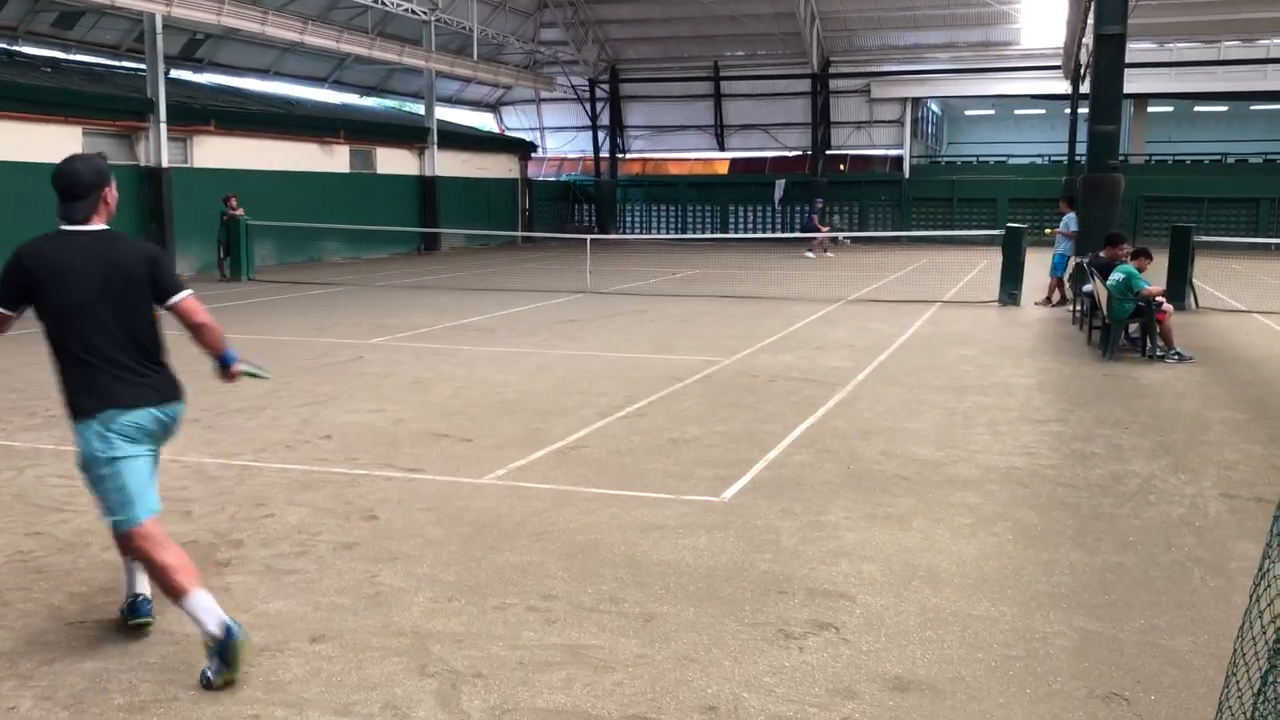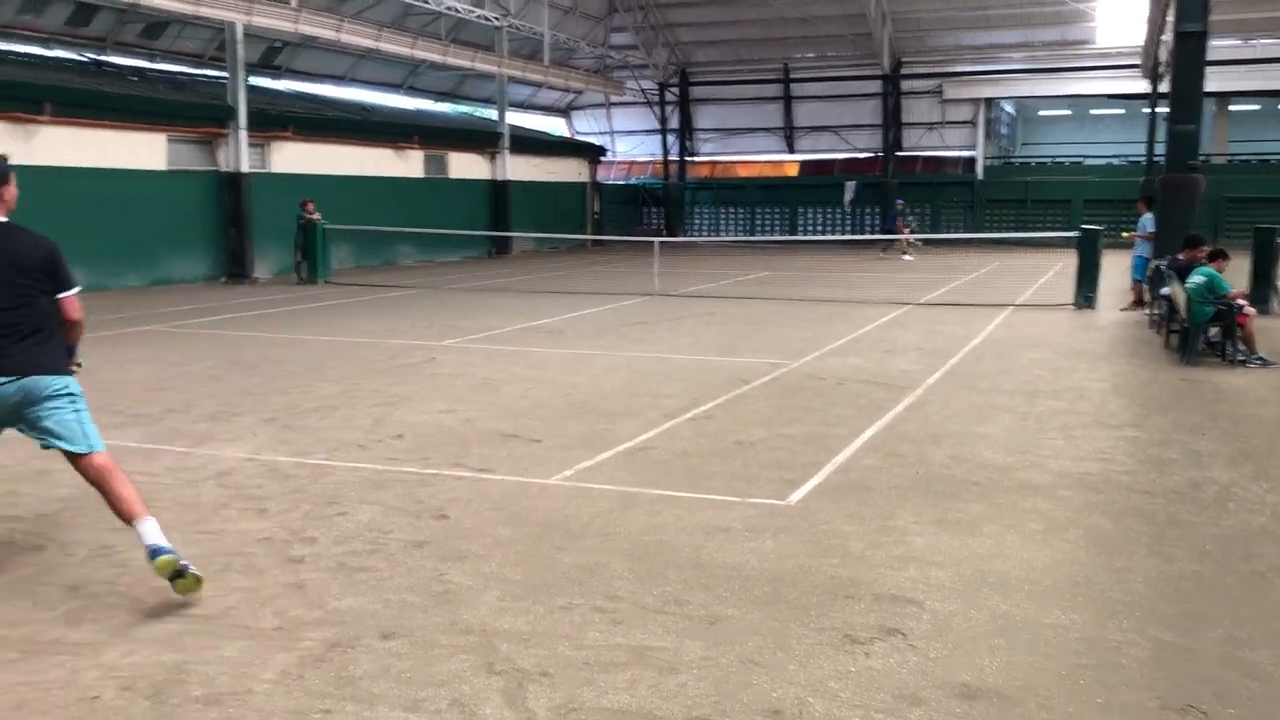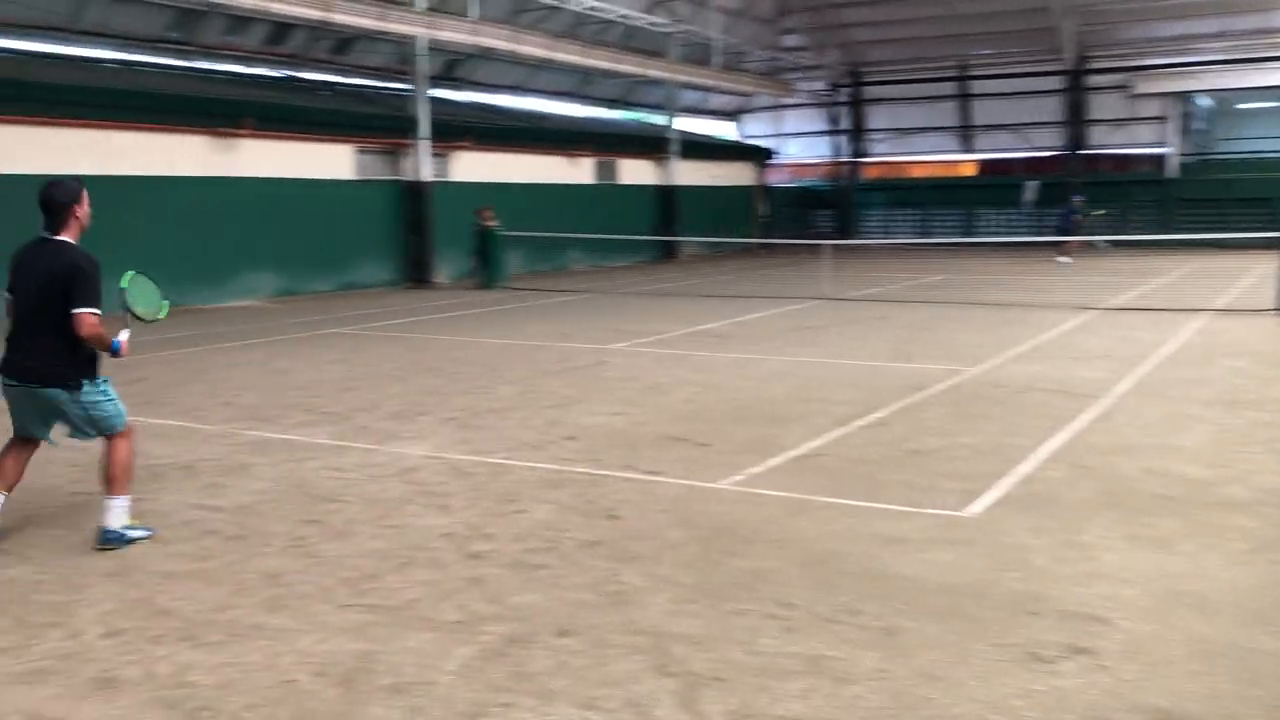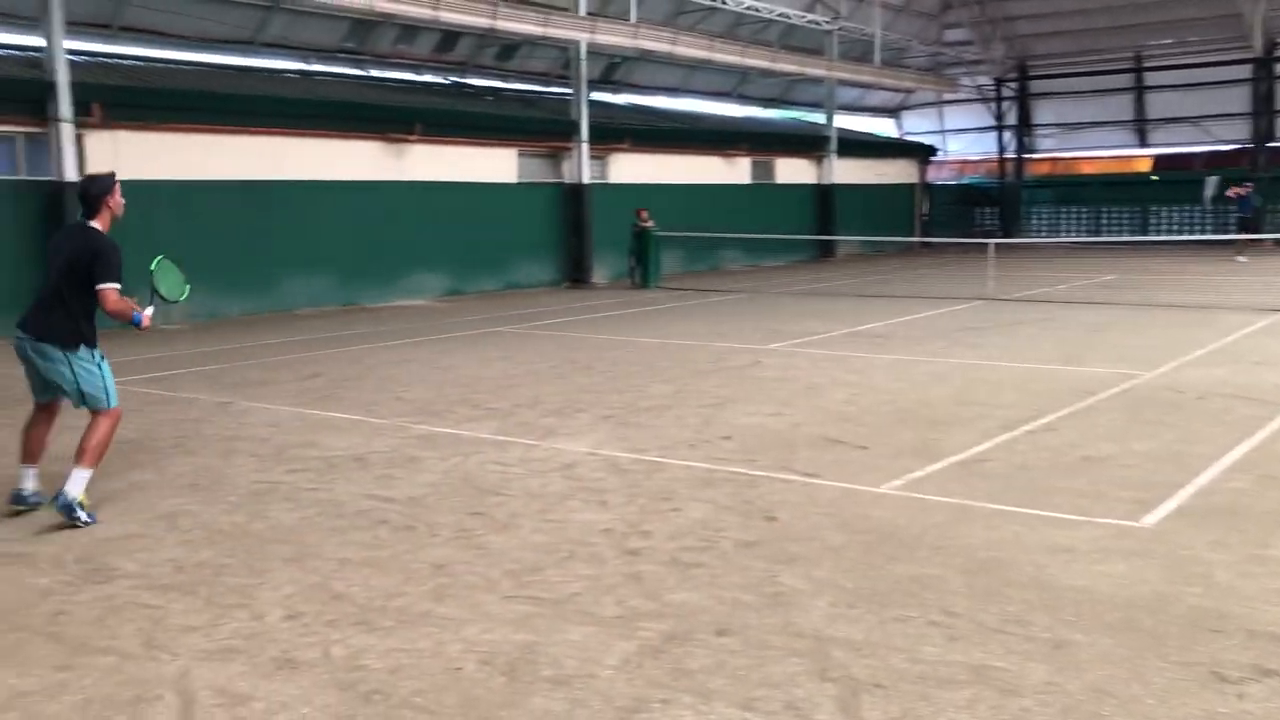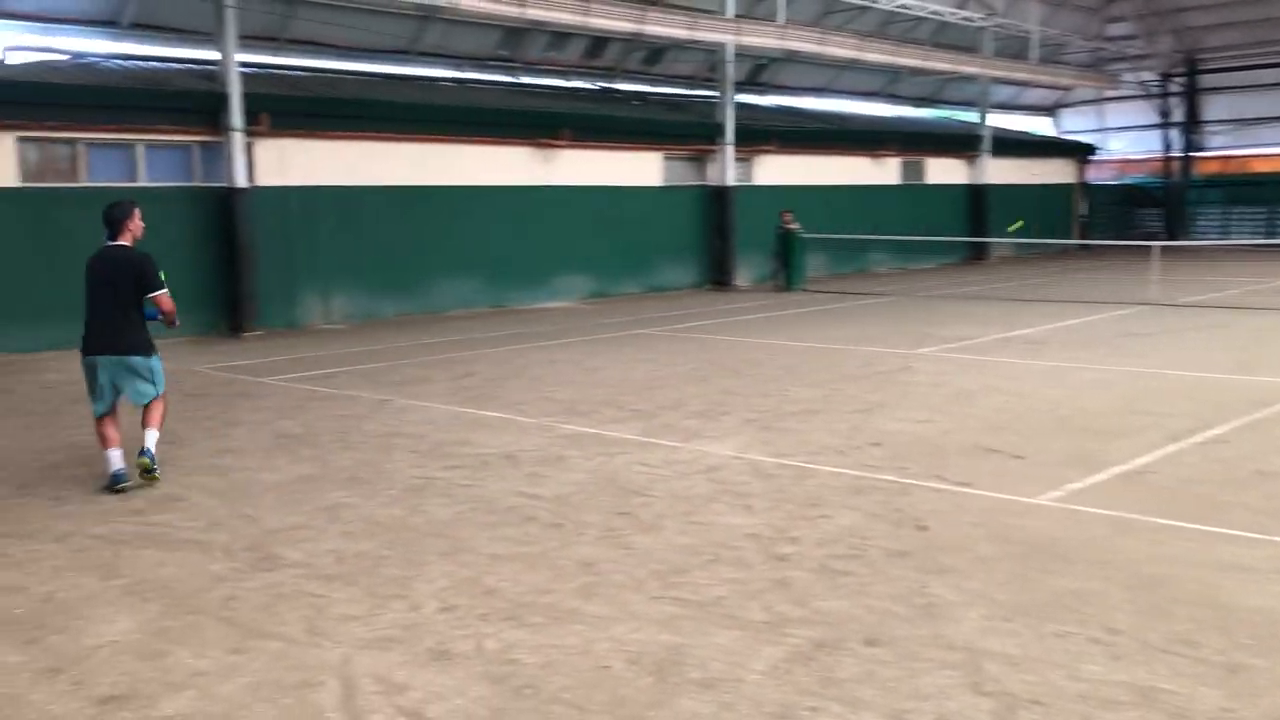
dt=0.4s
person 1, frame 1
right shoulder: (143, 255)
right elbow: (198, 320)
right wrist: (227, 360)
left hip: (106, 417)
right hip: (161, 405)
left knee: (142, 538)
right knee: (132, 507)
left ankle: (219, 631)
right ankle: (139, 600)
person 1, frame 2
right shoulder: (38, 246)
right elbow: (72, 316)
right wrist: (67, 351)
right hip: (41, 375)
right knee: (99, 465)
right ankle: (160, 549)
person 1, frame 3
right shoulder: (80, 264)
right elbow: (87, 328)
right wrist: (112, 344)
right hip: (65, 378)
right knee: (120, 435)
right ankle: (115, 524)
person 1, frame 4
left shoulder: (66, 235)
right shoulder: (104, 245)
right elbow: (111, 304)
left wrist: (126, 305)
right wrist: (137, 317)
left hip: (31, 336)
right hip: (66, 344)
left knee: (45, 409)
right knee: (107, 414)
left ankle: (26, 490)
right ankle: (71, 495)
person 1, frame 5
left shoulder: (94, 262)
right shoulder: (141, 261)
right elbow: (166, 307)
right wrist: (170, 320)
left hip: (97, 353)
right hip: (137, 350)
left knee: (105, 413)
right knee: (156, 400)
left ankle: (118, 471)
right ankle: (148, 451)
